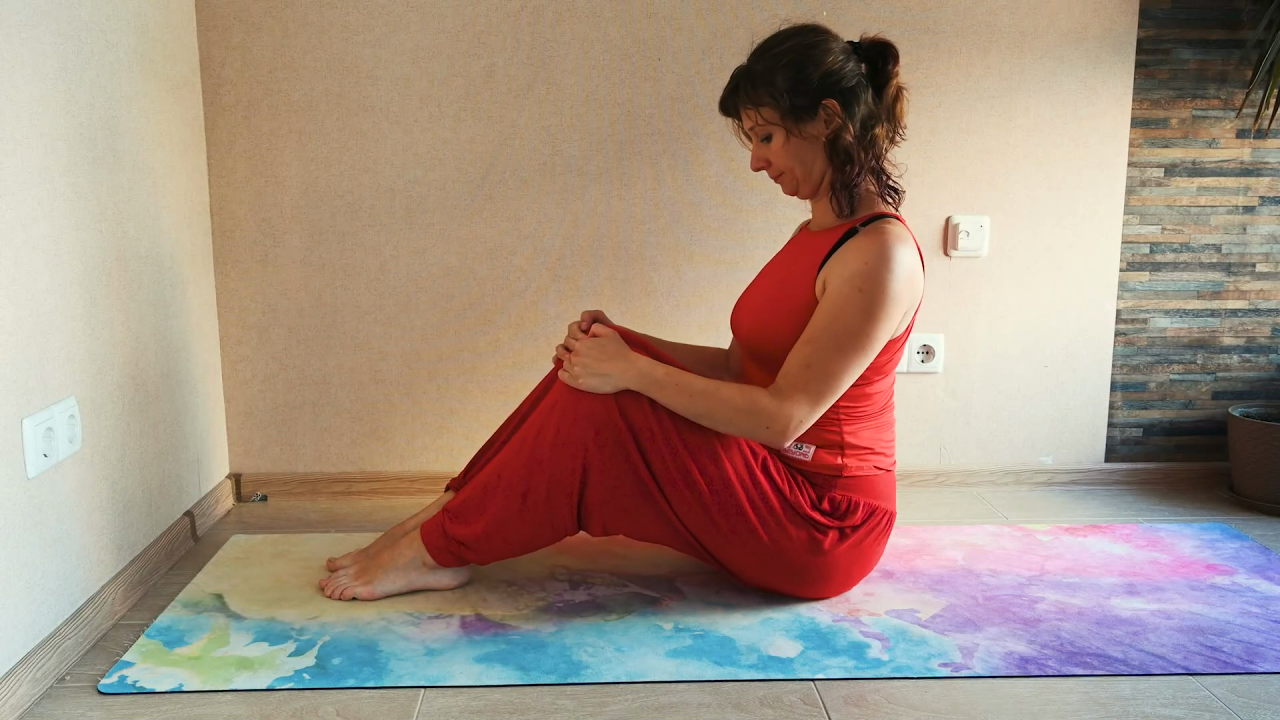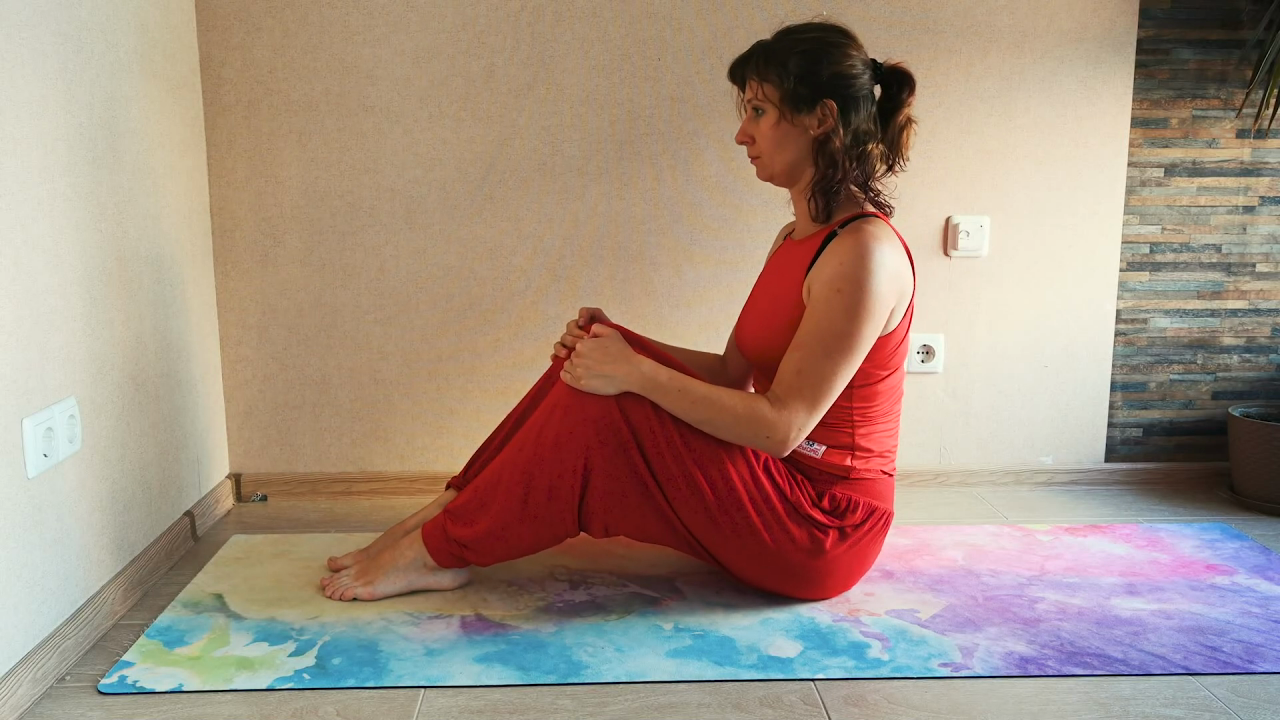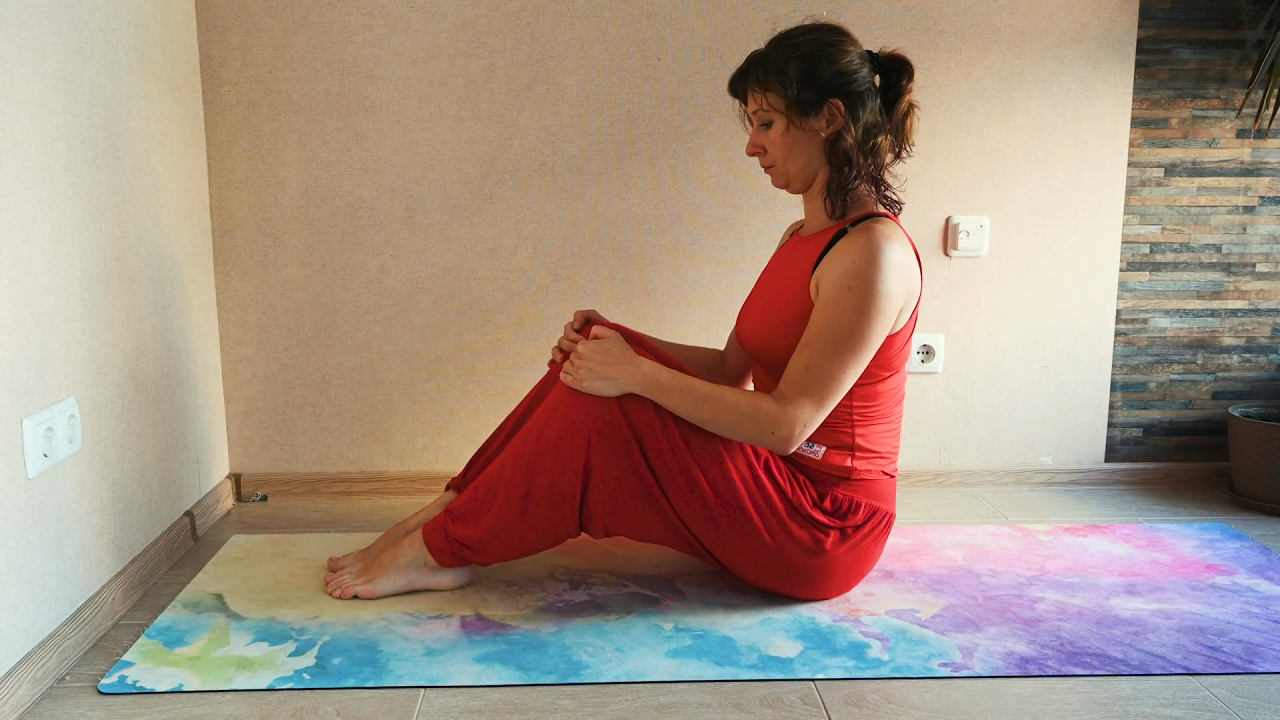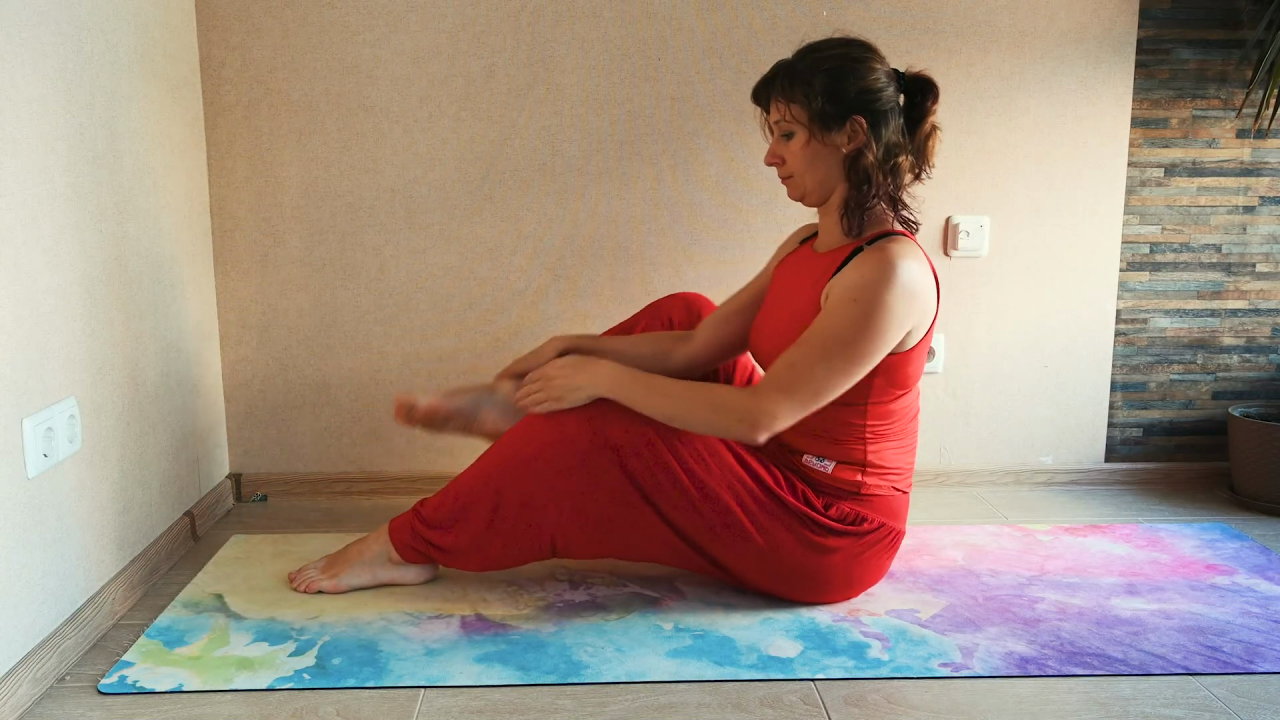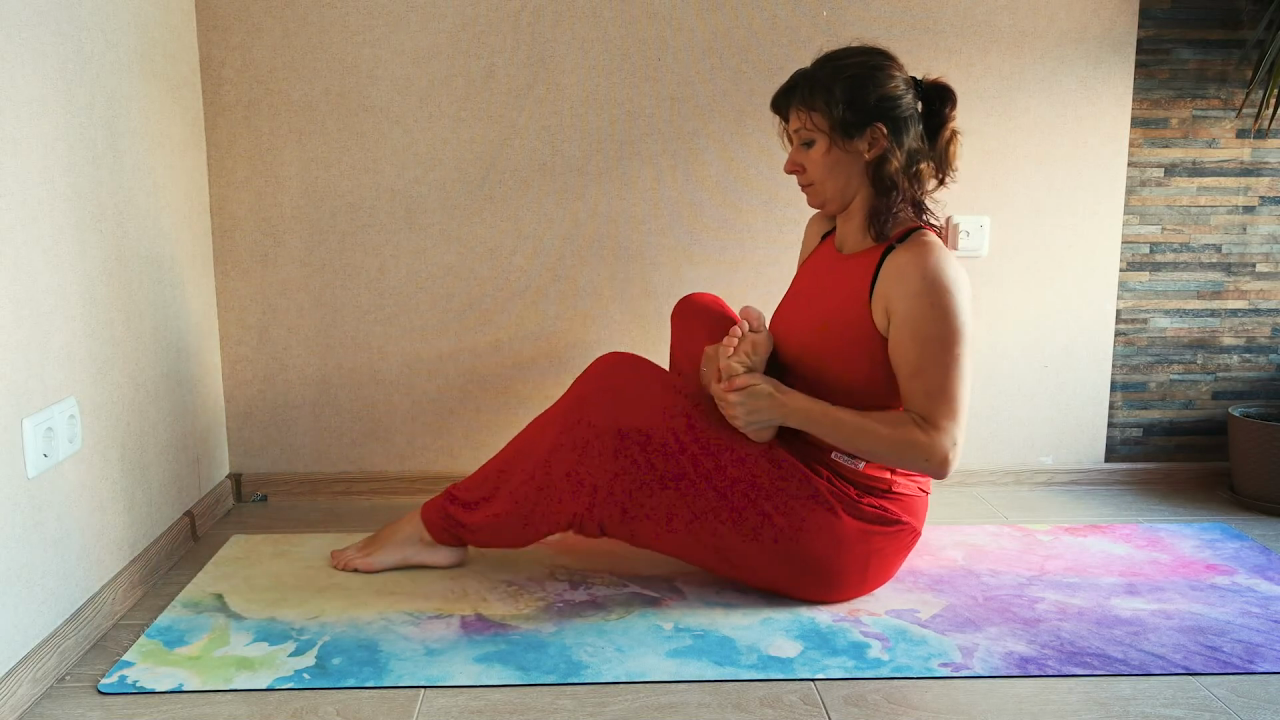
dt=1s
person 1, frame 1
left shoulder: (880, 253)
right shoulder: (818, 235)
left elbow: (782, 416)
right elbow: (741, 367)
left wrist: (633, 370)
right wrist: (622, 346)
left hip: (822, 528)
right hip: (776, 483)
left knee: (603, 401)
right knee: (595, 367)
left ankle: (437, 549)
right ankle: (448, 516)
person 1, frame 2
left shoulder: (863, 252)
right shoulder: (797, 241)
left elbow: (783, 426)
right elbow: (731, 374)
left wrist: (635, 373)
right wrist: (620, 348)
left hip: (821, 532)
right hip: (781, 492)
left knee: (601, 403)
right knee: (593, 361)
left ankle: (438, 553)
right ankle: (449, 515)
person 1, frame 3
left shoulder: (873, 253)
right shoulder: (804, 239)
left elbow: (788, 423)
right elbow: (731, 371)
left wrist: (636, 374)
right wrist: (619, 345)
left hip: (819, 529)
right hip: (778, 487)
left knee: (601, 403)
right knee: (595, 360)
left ankle: (441, 549)
right ankle: (455, 512)
person 1, frame 4
left shoulder: (890, 272)
right shoulder: (806, 247)
left elbow: (759, 416)
right elbow: (696, 347)
left wrist: (606, 378)
right wrist: (578, 348)
left hip: (826, 542)
right hip: (791, 484)
left knee: (587, 424)
right knee: (686, 313)
left ankle: (408, 546)
right ankle: (512, 408)
person 1, frame 5
left shoulder: (922, 270)
right shoulder: (823, 233)
left elbow: (935, 447)
left wrist: (784, 407)
right wrist: (752, 364)
left hip: (843, 539)
right hip: (801, 476)
left knee: (615, 391)
right knee: (702, 315)
left ankle: (441, 528)
